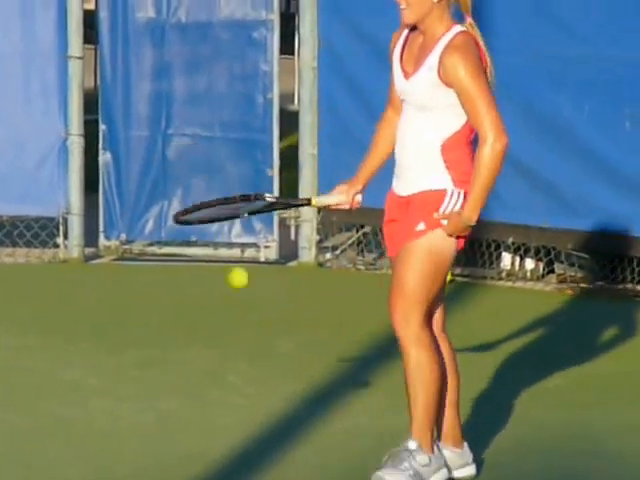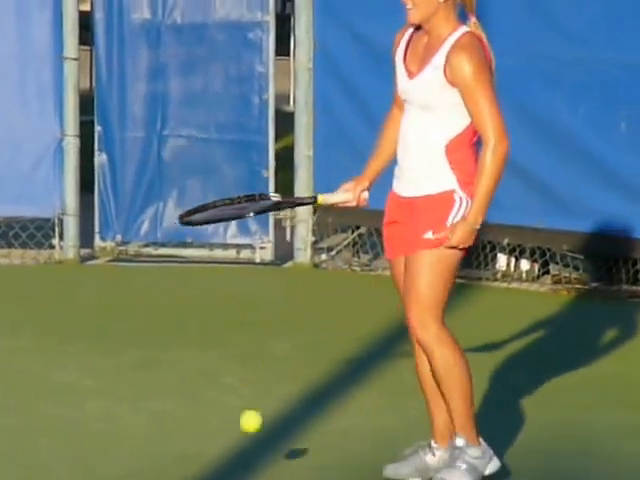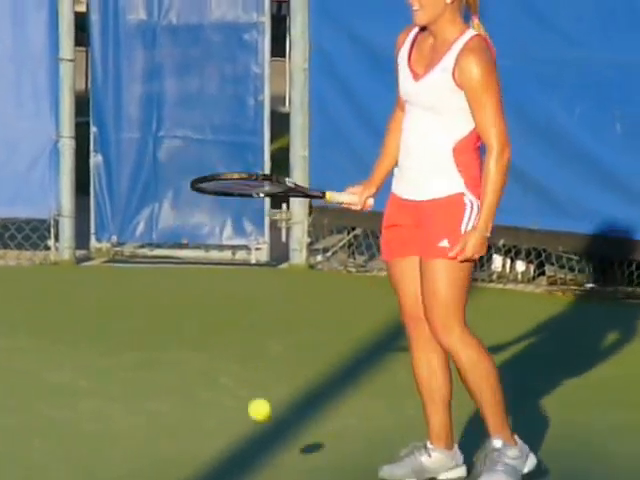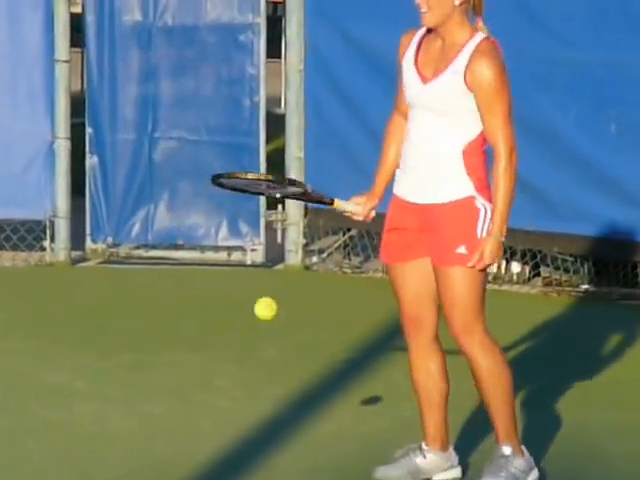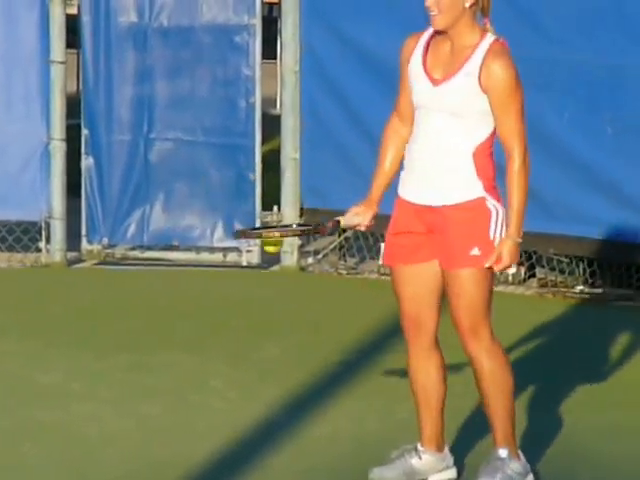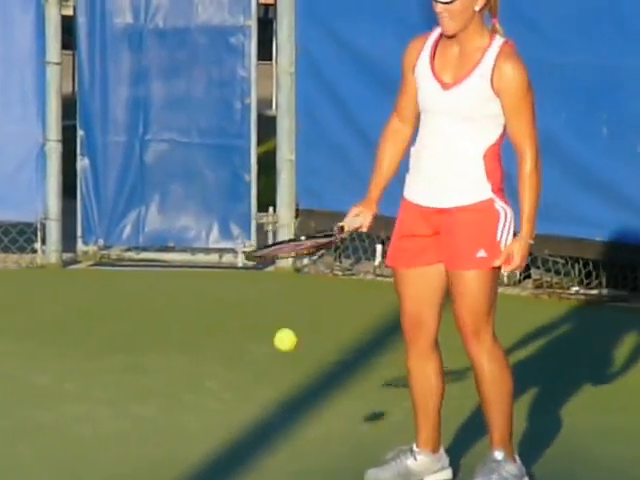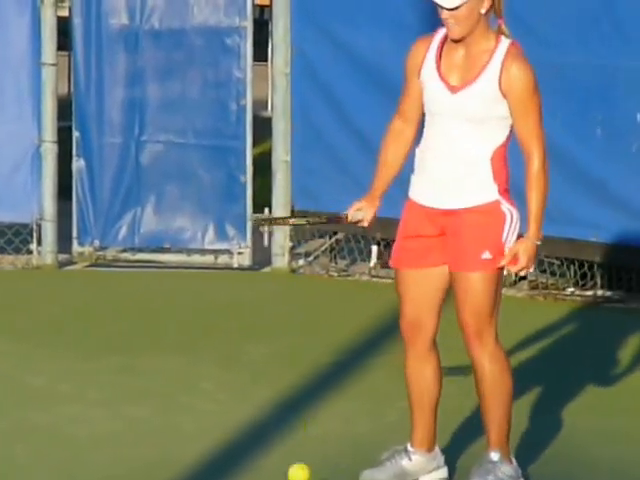
dt=0.1s
person 1, frame 1
left shoulder: (458, 53)
right shoulder: (403, 40)
left elbow: (495, 138)
left wrist: (470, 211)
right wrist: (360, 180)
left hip: (443, 199)
right hip: (404, 198)
left knee: (406, 318)
right knee: (424, 323)
person 1, frame 2
left shoulder: (463, 53)
right shoulder: (407, 39)
left elbow: (496, 142)
left wrist: (473, 218)
right wrist: (367, 177)
left hip: (447, 203)
right hip: (405, 199)
left knee: (423, 324)
right knee: (425, 324)
person 1, frame 3
left shoulder: (471, 57)
right shoulder: (408, 41)
left elbow: (498, 145)
left wrist: (483, 223)
right wrist: (374, 181)
left hip: (452, 204)
right hip: (405, 202)
left knee: (449, 330)
right knee: (417, 327)
person 1, frame 4
left shoulder: (481, 61)
right shoulder: (412, 43)
left elbow: (505, 151)
left wrist: (497, 231)
right wrist: (377, 190)
left hip: (459, 206)
right hip: (408, 205)
left knee: (468, 334)
right knee: (416, 329)
person 1, frame 5
left shoulder: (494, 61)
right shoulder: (415, 47)
left elbow: (517, 153)
left wrist: (513, 231)
right wrist: (373, 198)
left hip: (467, 208)
right hip: (413, 207)
left knee: (474, 335)
right knee: (416, 332)
person 1, frame 6
left shoulder: (505, 64)
right shoulder: (420, 49)
left elbow: (528, 154)
left wrist: (526, 233)
right wrist: (372, 198)
left hip: (475, 210)
right hip: (418, 209)
left knee: (476, 336)
right knee: (416, 333)
person 1, frame 7
left shoulder: (512, 67)
right shoulder: (423, 50)
left elbow: (535, 155)
left wrist: (532, 234)
right wrist: (375, 195)
left hip: (481, 213)
right hip: (423, 209)
left knee: (478, 338)
right knee: (414, 334)
